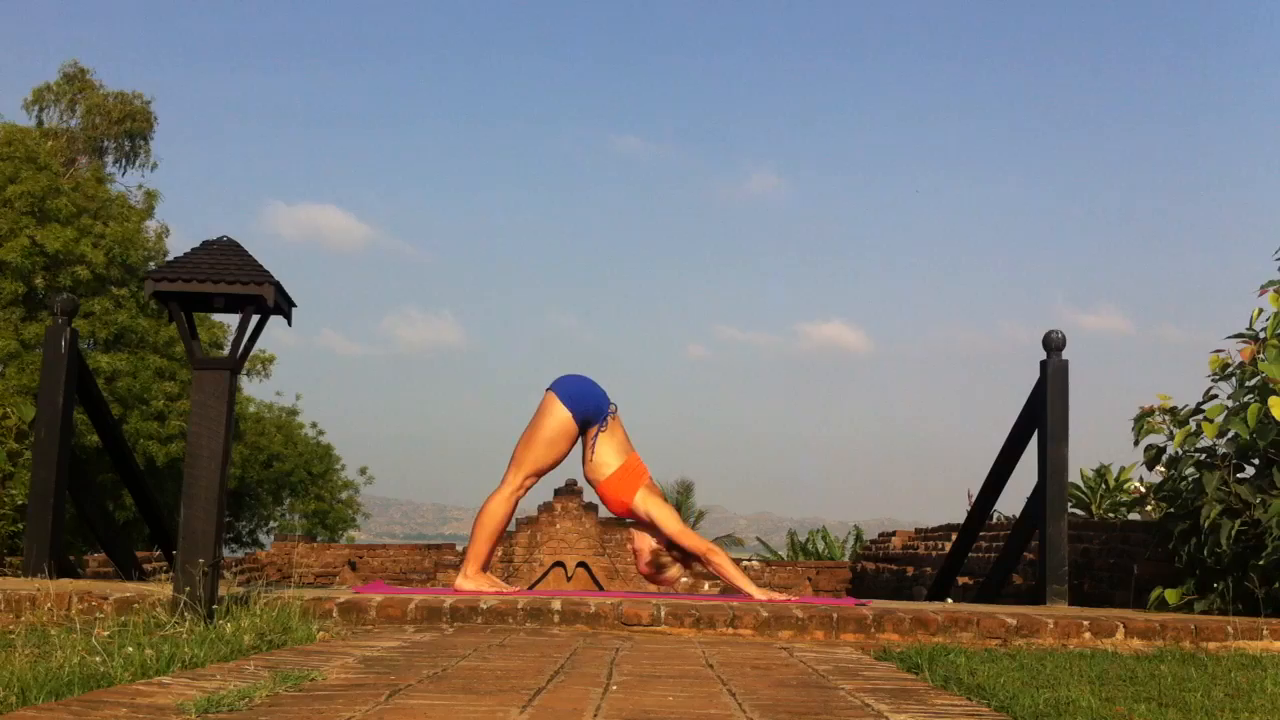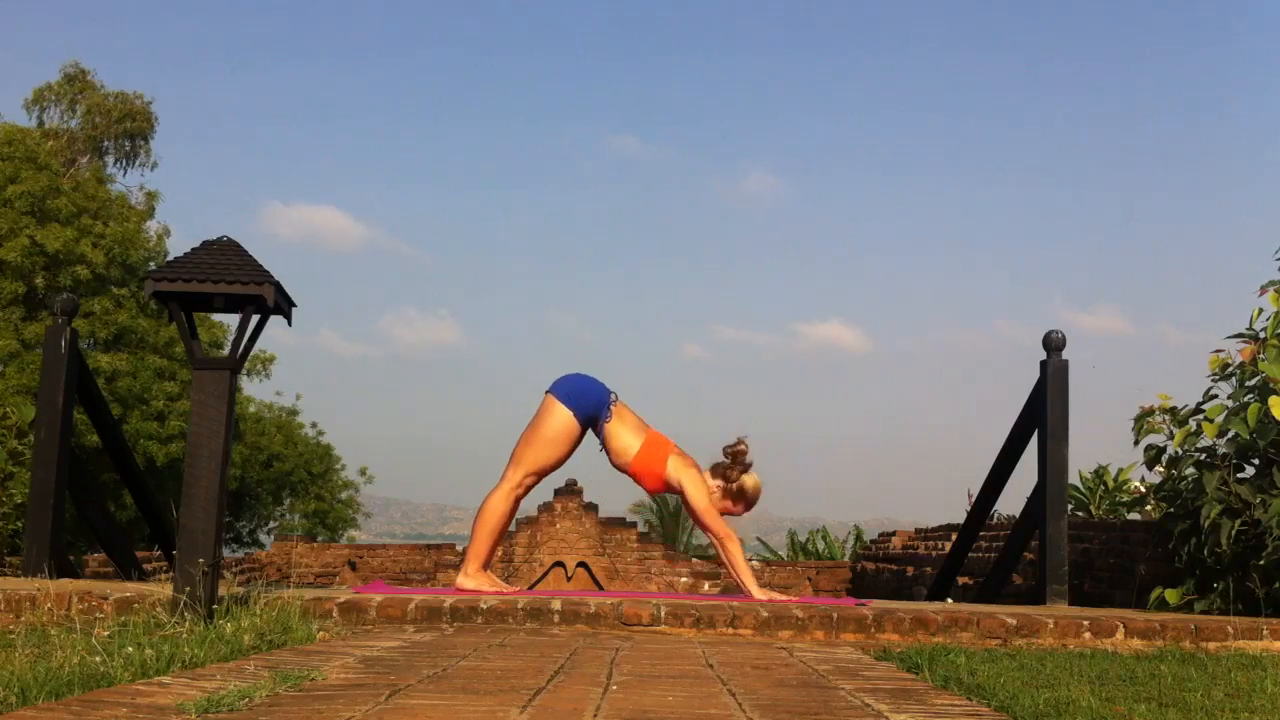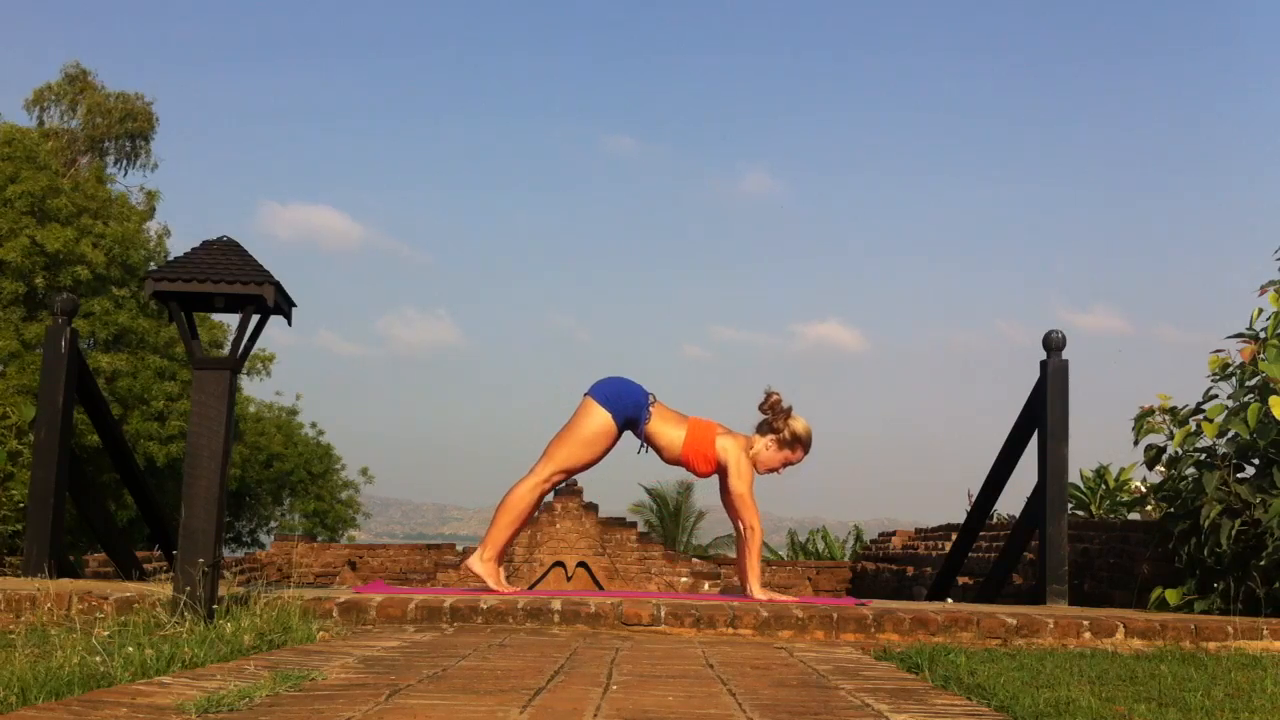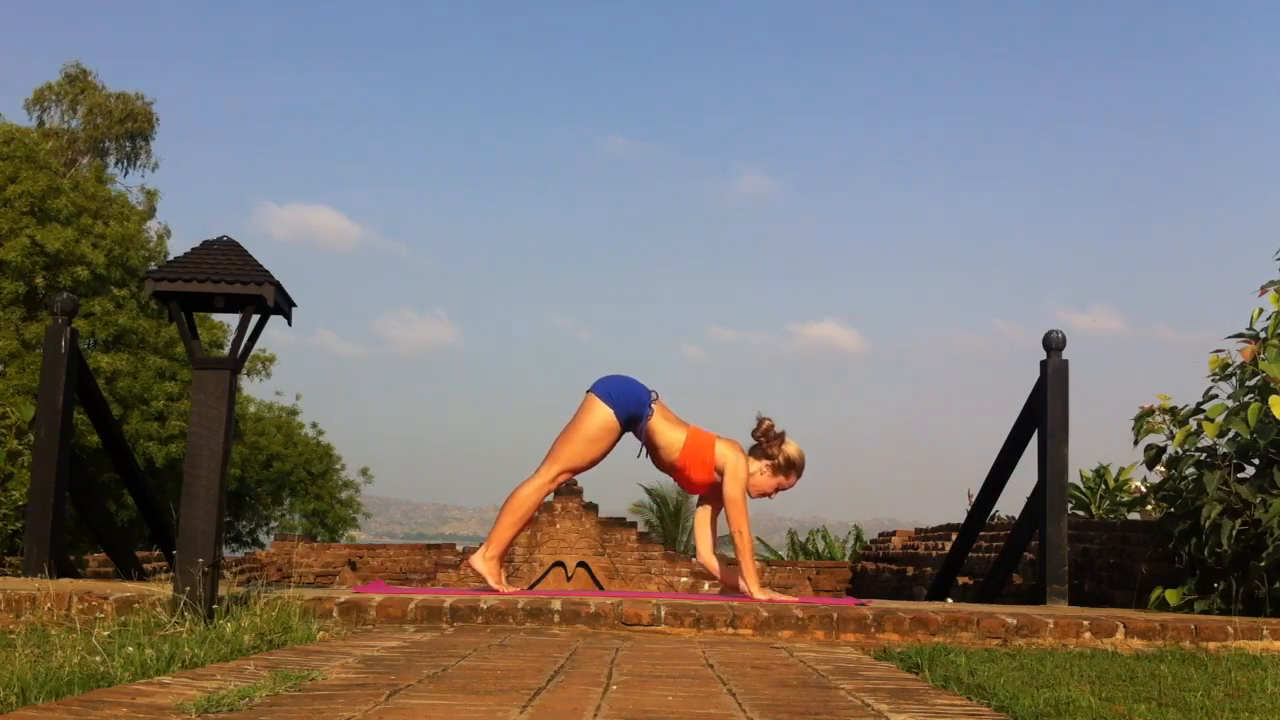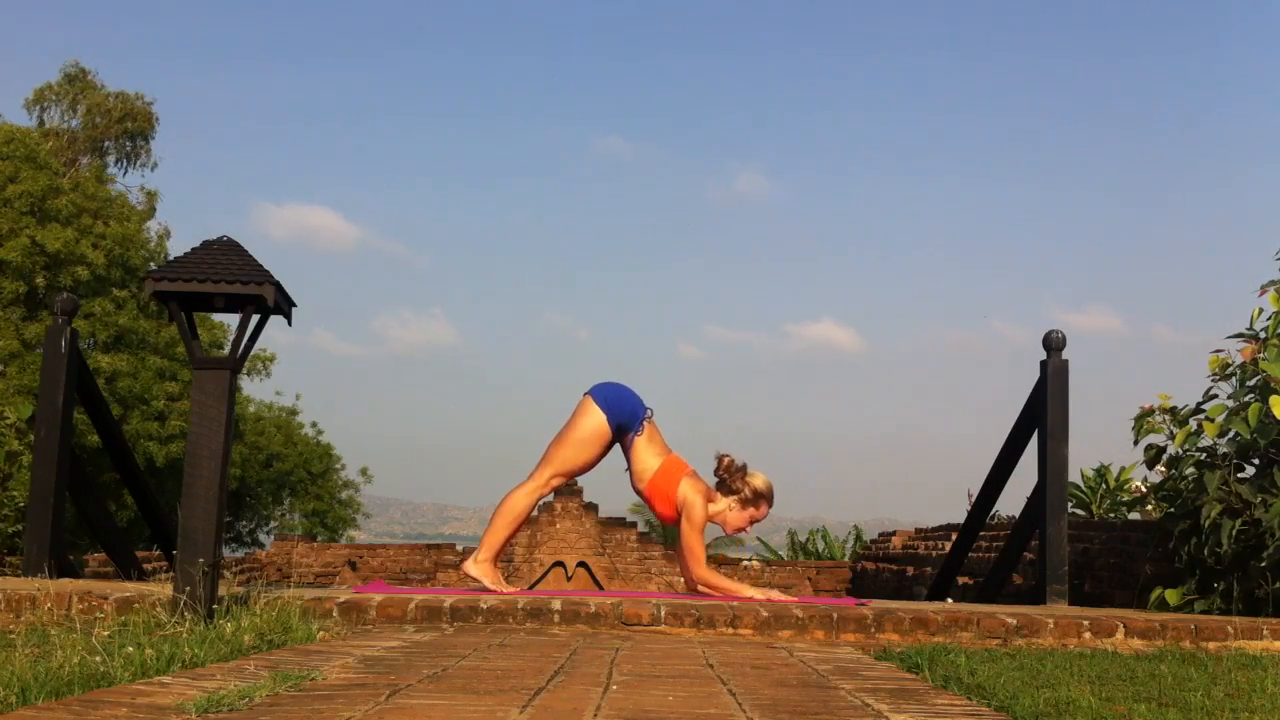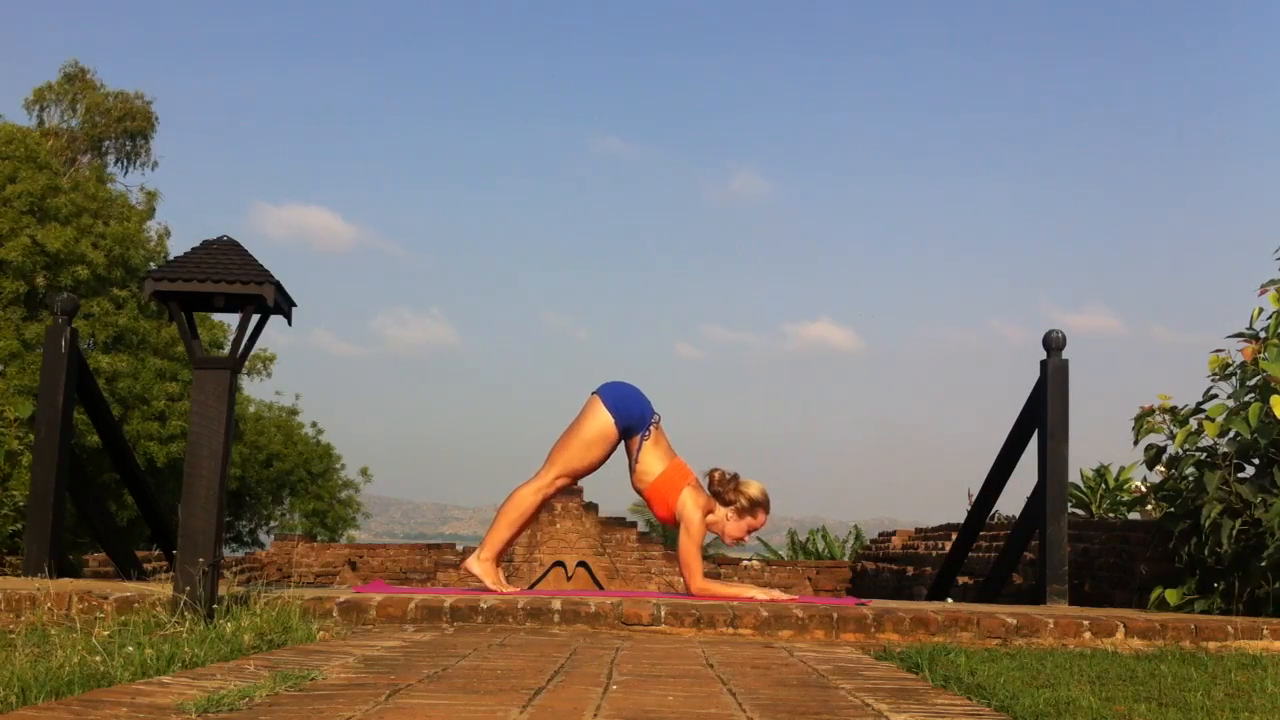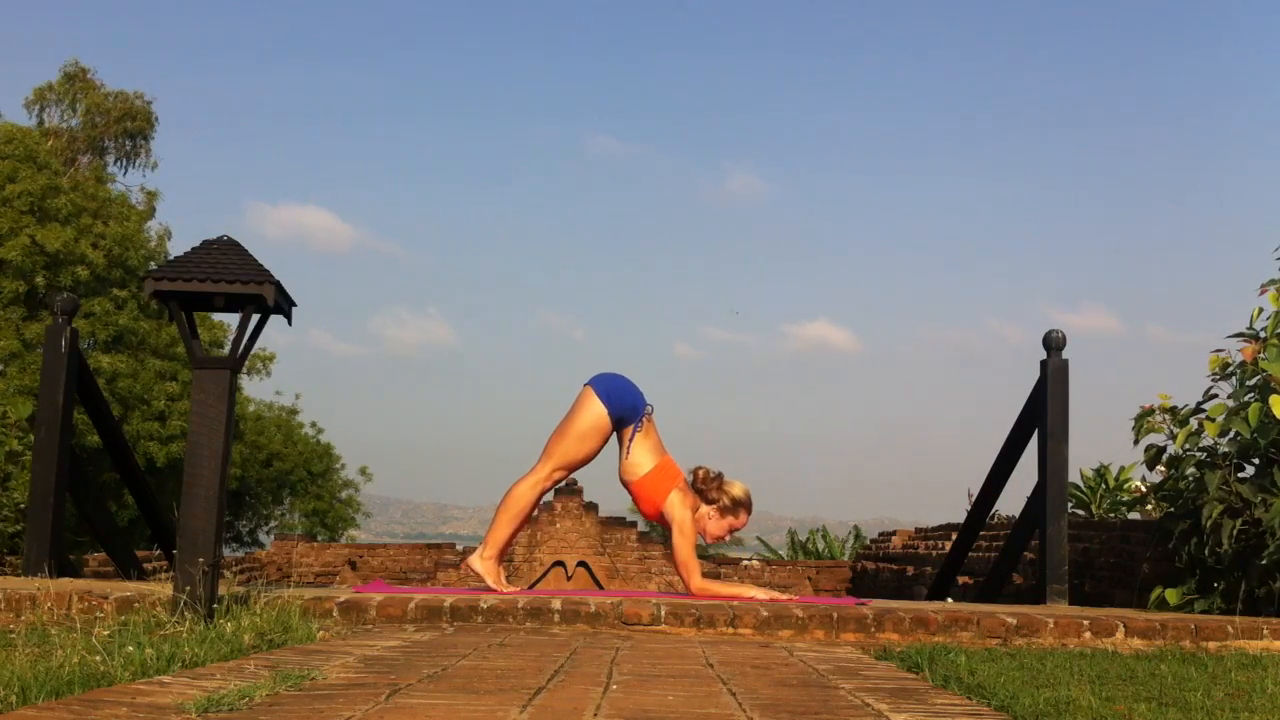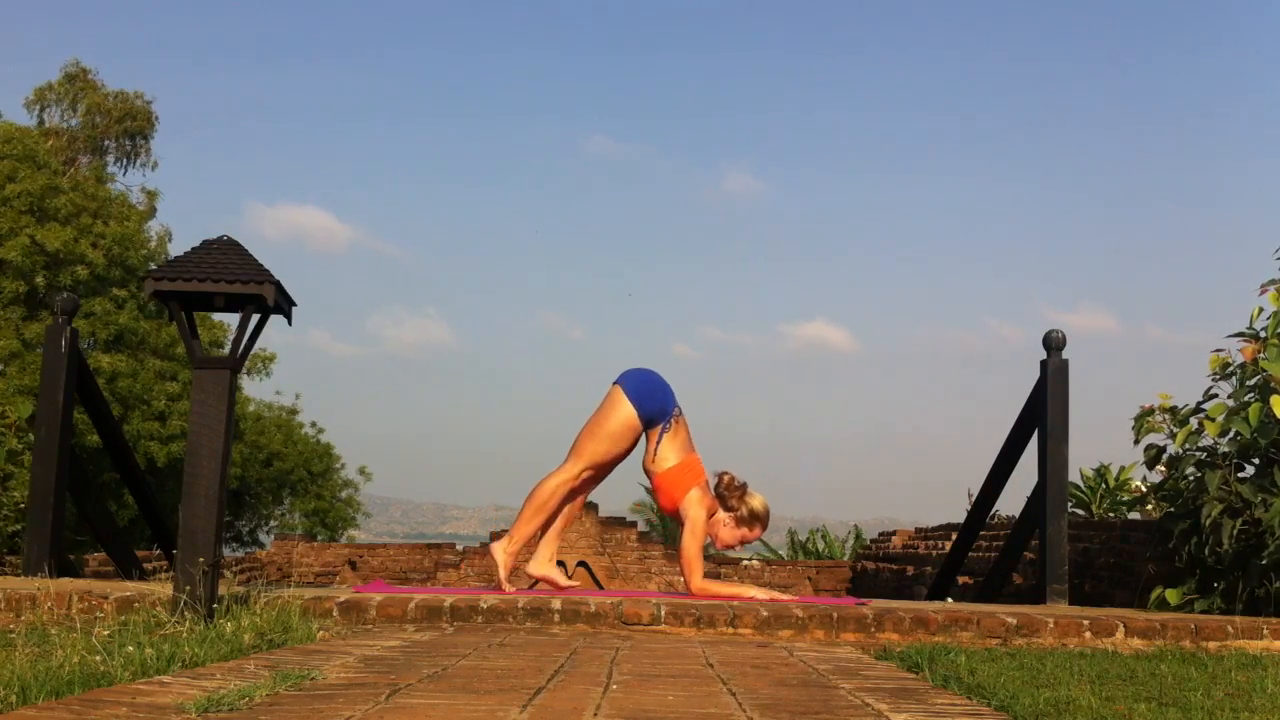
dt=0.7s
person 1, frame 1
left shoulder: (651, 509)
right shoulder: (649, 507)
left elbow: (706, 551)
left wrist: (752, 590)
right wrist: (755, 591)
left hip: (583, 403)
right hip: (578, 399)
left knee: (519, 485)
right knee: (515, 483)
left ankle: (479, 570)
right ankle: (469, 573)
person 1, frame 2
left shoulder: (690, 478)
right shoulder: (690, 479)
left elbow: (721, 538)
right elbow: (725, 536)
left wrist: (752, 588)
right wrist: (755, 590)
left hip: (587, 403)
right hip: (582, 398)
left knee: (520, 484)
right knee: (515, 482)
left ankle: (481, 569)
right ankle: (471, 571)
person 1, frame 3
left shoulder: (731, 456)
right shoulder: (736, 452)
left elbow: (743, 526)
right elbow: (752, 526)
left wrist: (749, 586)
right wrist: (756, 588)
left hip: (626, 407)
right hip: (620, 401)
left knee: (549, 479)
right knee: (544, 476)
left ankle: (494, 560)
right ankle: (485, 556)
person 1, frame 4
left shoulder: (717, 482)
right shoulder: (734, 461)
left elbow: (705, 555)
right elbow: (741, 533)
left wrist: (747, 588)
right wrist: (756, 589)
left hip: (626, 406)
right hip: (622, 398)
left knee: (553, 478)
right knee: (550, 476)
left ankle: (494, 558)
right ankle: (488, 555)
person 1, frame 5
left shoulder: (696, 504)
right shoulder: (695, 500)
left elbow: (694, 580)
right elbow: (699, 573)
left wrist: (748, 593)
right wrist: (751, 591)
left hip: (621, 415)
right hip: (614, 406)
left knee: (547, 483)
right knee: (543, 480)
left ankle: (488, 562)
right ankle: (481, 560)
person 1, frame 6
left shoulder: (699, 510)
right shoulder: (694, 510)
left elbow: (695, 581)
right elbow: (696, 585)
left wrist: (752, 591)
right wrist: (753, 591)
left hip: (626, 409)
right hip: (621, 405)
left knee: (554, 483)
right knee: (548, 480)
left ankle: (492, 560)
right ankle: (484, 557)
person 1, frame 7
left shoulder: (684, 506)
right shoulder: (682, 510)
left elbow: (693, 581)
right elbow: (696, 585)
right wrist: (751, 591)
left hip: (620, 403)
right hip: (613, 398)
left knee: (551, 477)
right knee: (545, 474)
left ankle: (493, 558)
right ankle: (486, 556)
person 1, frame 8
left shoulder: (701, 506)
right shoulder: (698, 509)
right elbow: (696, 585)
left wrist: (748, 590)
right wrist: (750, 590)
left hip: (648, 394)
right hip: (645, 393)
right knee: (575, 473)
left ankle: (543, 560)
right ankle: (509, 548)
